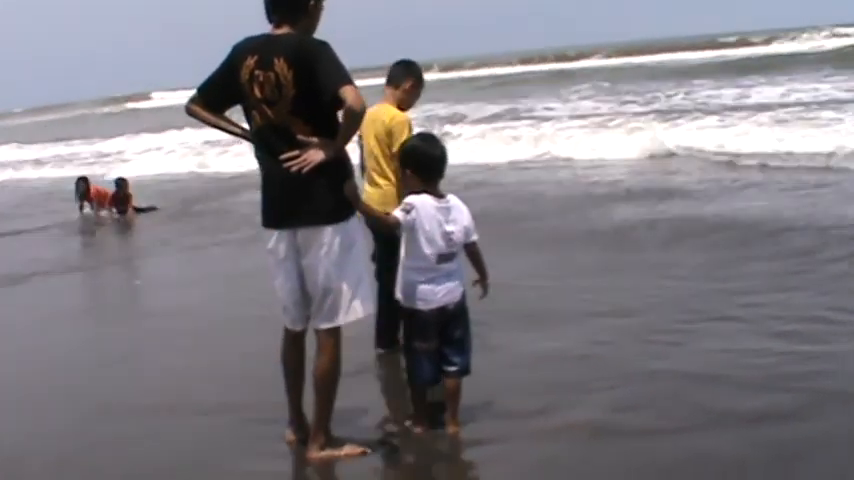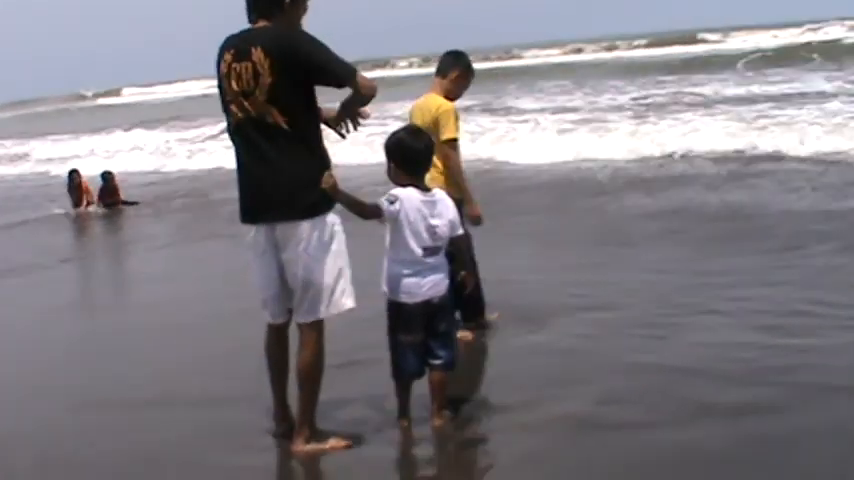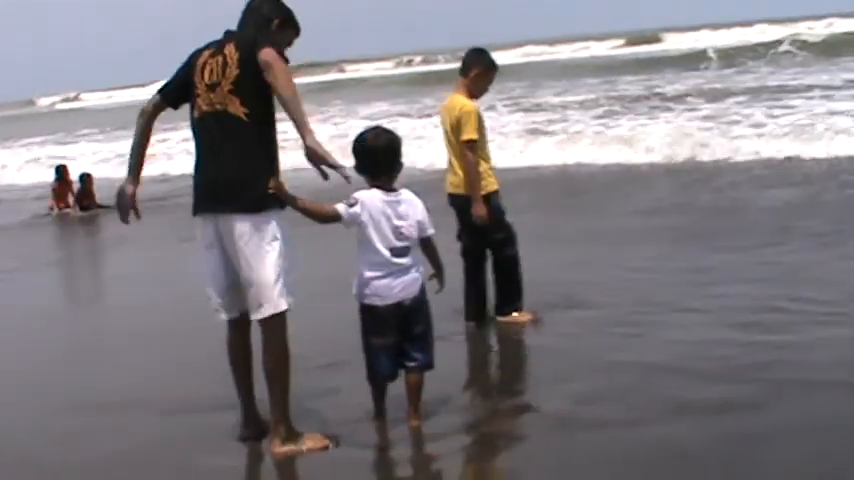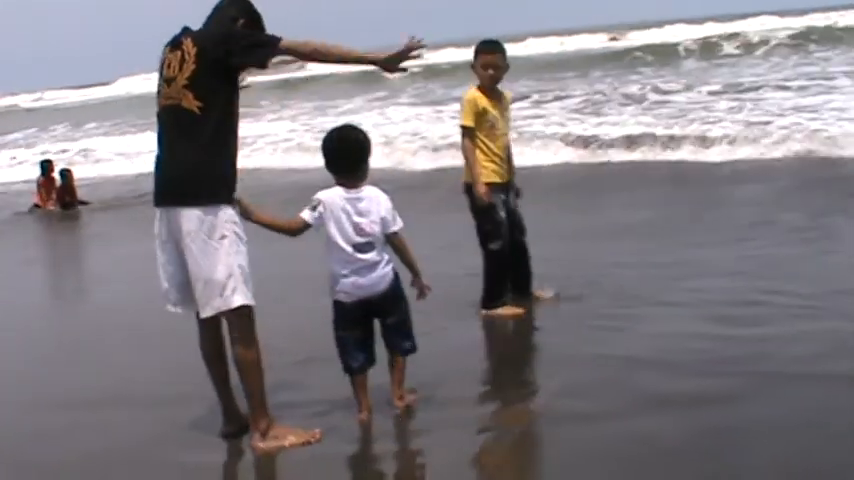
dt=0.5s
person 1, frame 1
left shoulder: (243, 54)
right shoulder: (312, 51)
left elbow: (196, 106)
right elbow: (354, 104)
left wrist: (251, 135)
right wrist: (334, 146)
left hip: (279, 208)
right hip: (325, 205)
left knee: (294, 323)
right knee: (329, 328)
left ankle: (296, 423)
right ankle: (320, 439)
person 1, frame 2
left shoulder: (227, 50)
right shoulder: (289, 41)
right elbow: (361, 88)
left wrist: (315, 114)
right wrist: (345, 110)
left hip: (255, 203)
right hip: (303, 201)
left knee: (277, 314)
right knee: (310, 319)
left ankle: (281, 415)
right ankle: (305, 431)
person 1, frame 3
left shoulder: (201, 57)
right shoulder: (262, 40)
left elbow: (149, 111)
right elbow: (272, 64)
left wrist: (132, 180)
right wrist: (309, 137)
left hip: (208, 203)
right hip: (253, 200)
left knee: (238, 316)
right knee: (272, 316)
left ankle: (251, 418)
right ankle: (284, 432)
person 1, frame 4
left shoulder: (177, 45)
right shoulder: (226, 37)
right elbow: (295, 47)
right wrist: (377, 59)
left hip: (170, 196)
right hip: (206, 196)
left knee: (209, 314)
right knee: (238, 311)
left ankle: (232, 414)
right ankle: (265, 427)
person 2, frame 1
left shoulder: (414, 206)
right shoulder: (458, 205)
left elbow: (388, 223)
right elbow: (472, 248)
left wrist: (357, 201)
right wrist: (483, 276)
left hip: (419, 301)
right hip: (452, 296)
left knee: (419, 367)
right knee: (452, 363)
left ankle: (419, 420)
right ankle: (452, 420)
person 2, frame 2
left shoulder: (400, 200)
right shoulder: (444, 200)
left elbow: (370, 212)
right elbow: (458, 243)
left wrist: (338, 193)
right wrist: (467, 270)
left hip: (405, 294)
right hip: (438, 290)
left knee: (405, 360)
right knee: (439, 356)
left ankle: (404, 413)
right ankle: (438, 412)
person 2, frame 3
left shoulder: (363, 202)
right shoulder: (412, 201)
left elbow: (326, 215)
right elbow: (427, 243)
left wrist: (288, 197)
right wrist: (439, 270)
left hip: (376, 296)
right hip: (411, 290)
left knee: (379, 360)
right knee: (415, 357)
left ankle: (380, 414)
right ankle: (414, 413)
person 2, frame 4
left shoulder: (325, 200)
right shoulder: (379, 197)
left elbow: (295, 227)
right elbow: (397, 241)
left wrist: (250, 214)
right wrist: (417, 275)
left hip: (348, 290)
right hip: (384, 283)
left knee: (355, 352)
right knee: (397, 338)
left ankle: (363, 407)
right ankle: (399, 393)
person 3, frame 1
left shoulder: (367, 116)
right shoulder: (398, 119)
right elbow: (401, 168)
left hip: (374, 205)
right hip: (394, 207)
left knee: (387, 273)
left ankle: (386, 339)
person 3, frame 2
left shoulder: (418, 107)
right shoulder: (445, 108)
right elbow: (450, 157)
right wrist: (470, 201)
right hip: (445, 194)
right knee: (452, 259)
left ankle: (475, 313)
person 3, frame 3
left shoulder: (449, 104)
right shoulder: (468, 108)
right elbow: (470, 155)
right wrist: (478, 201)
left hip: (457, 190)
right hip: (477, 191)
left knee: (473, 252)
right knee: (505, 246)
left ankle: (476, 311)
right ankle: (508, 308)
person 3, frame 4
left shoulder: (503, 98)
right shoulder: (472, 99)
right elbow: (467, 141)
left wrist: (512, 176)
right wrist: (477, 181)
left hip: (503, 179)
right hip: (483, 181)
left knee: (517, 235)
right knee: (496, 242)
left ankle: (522, 290)
right ankle: (493, 302)
